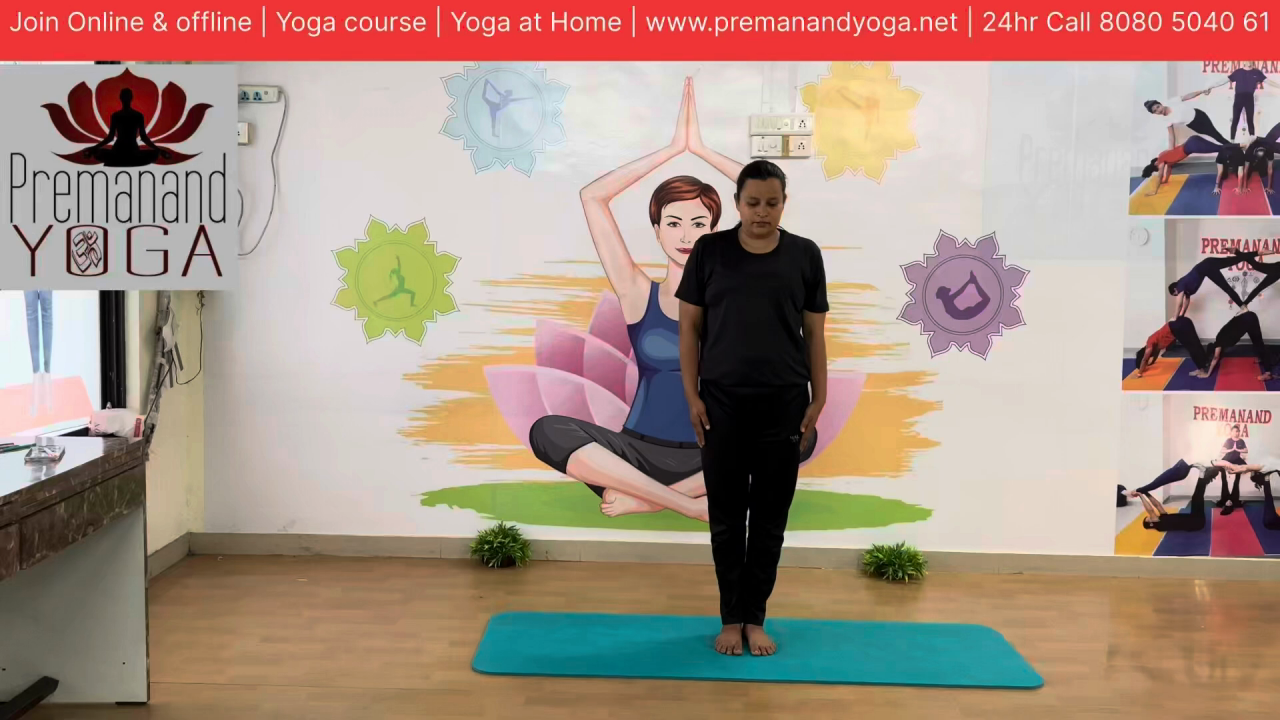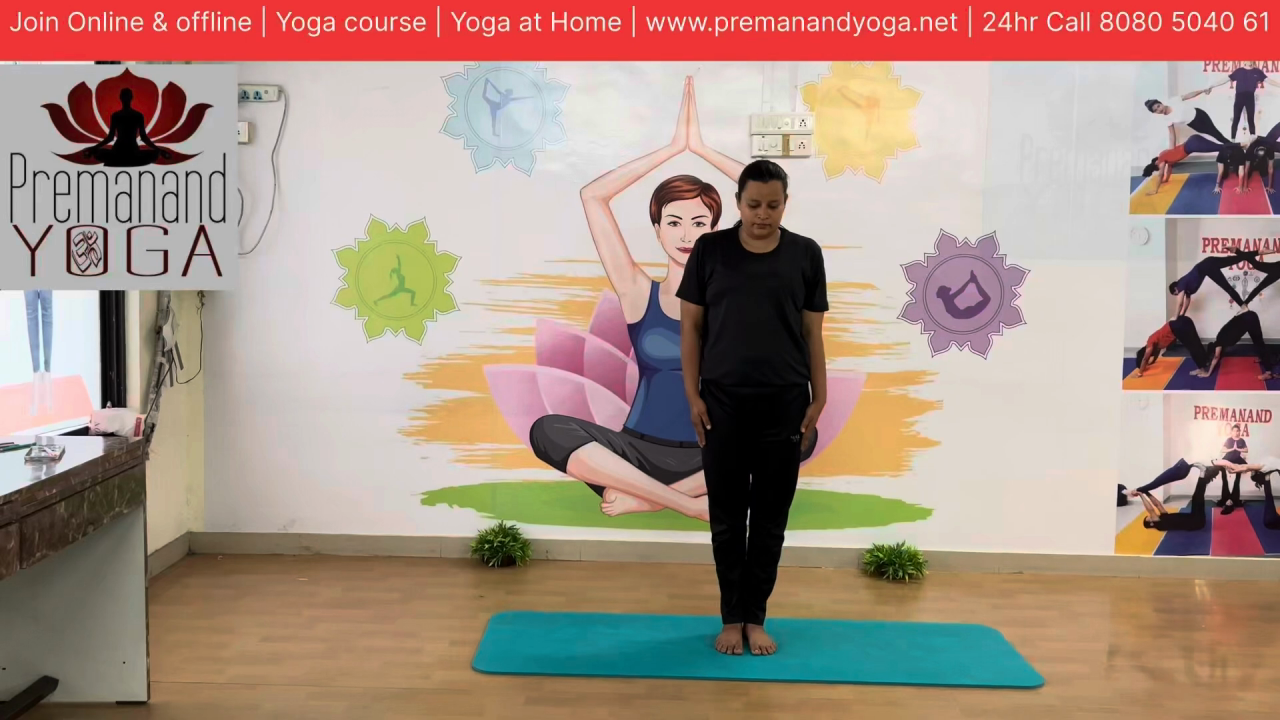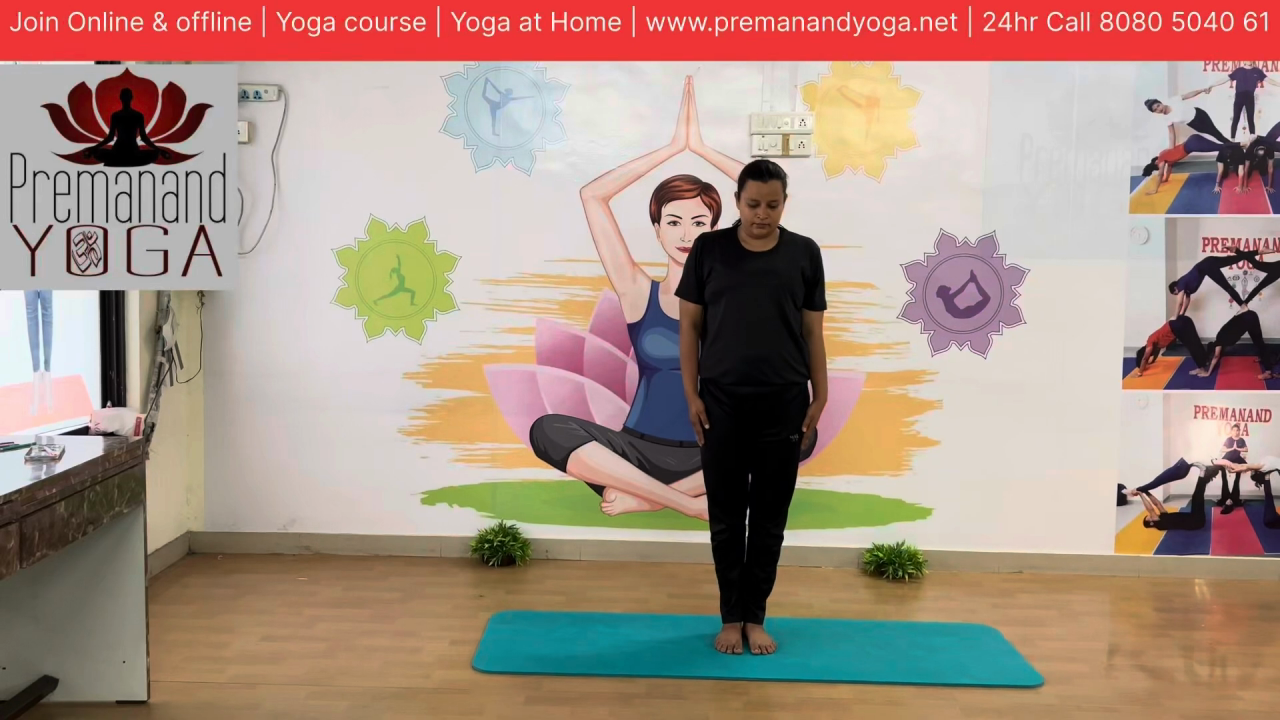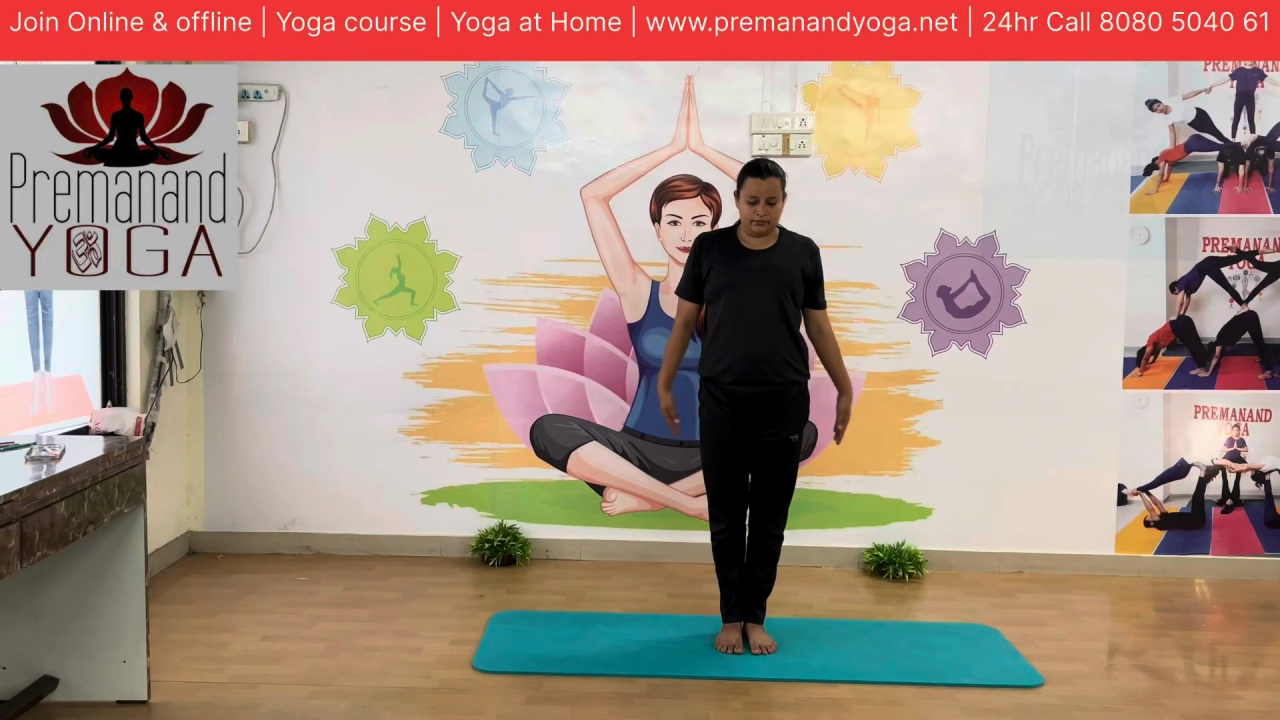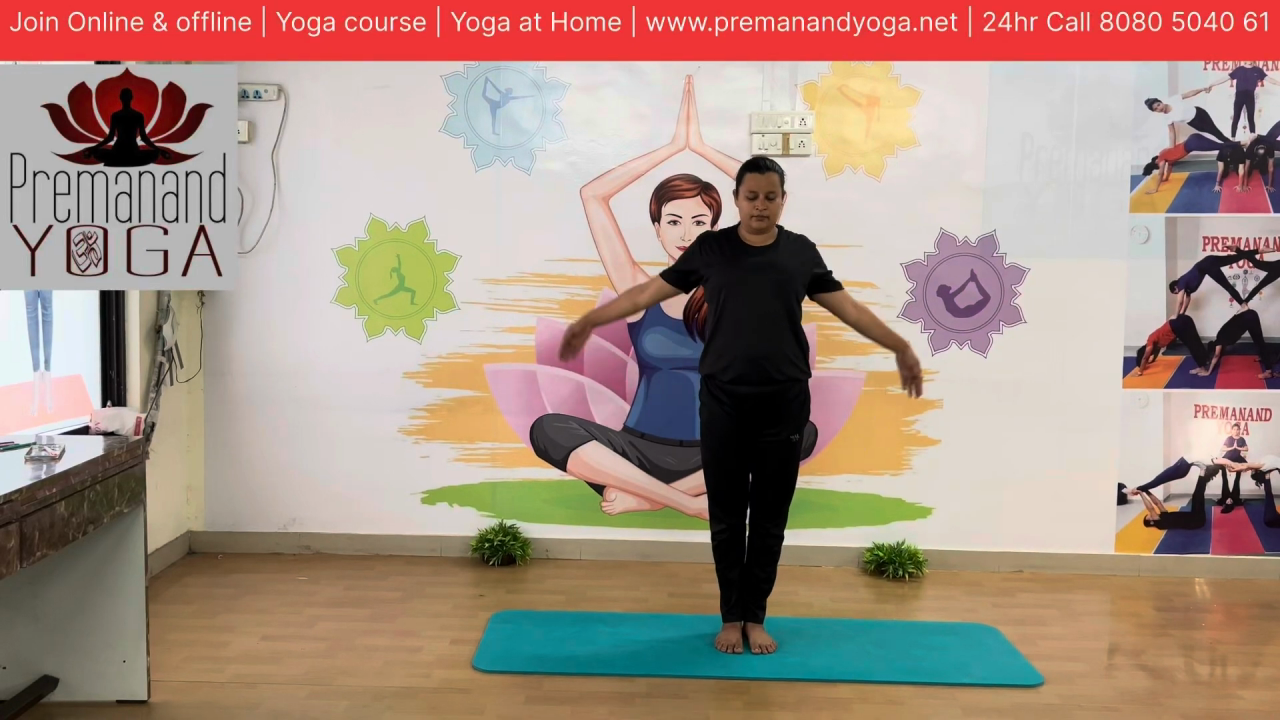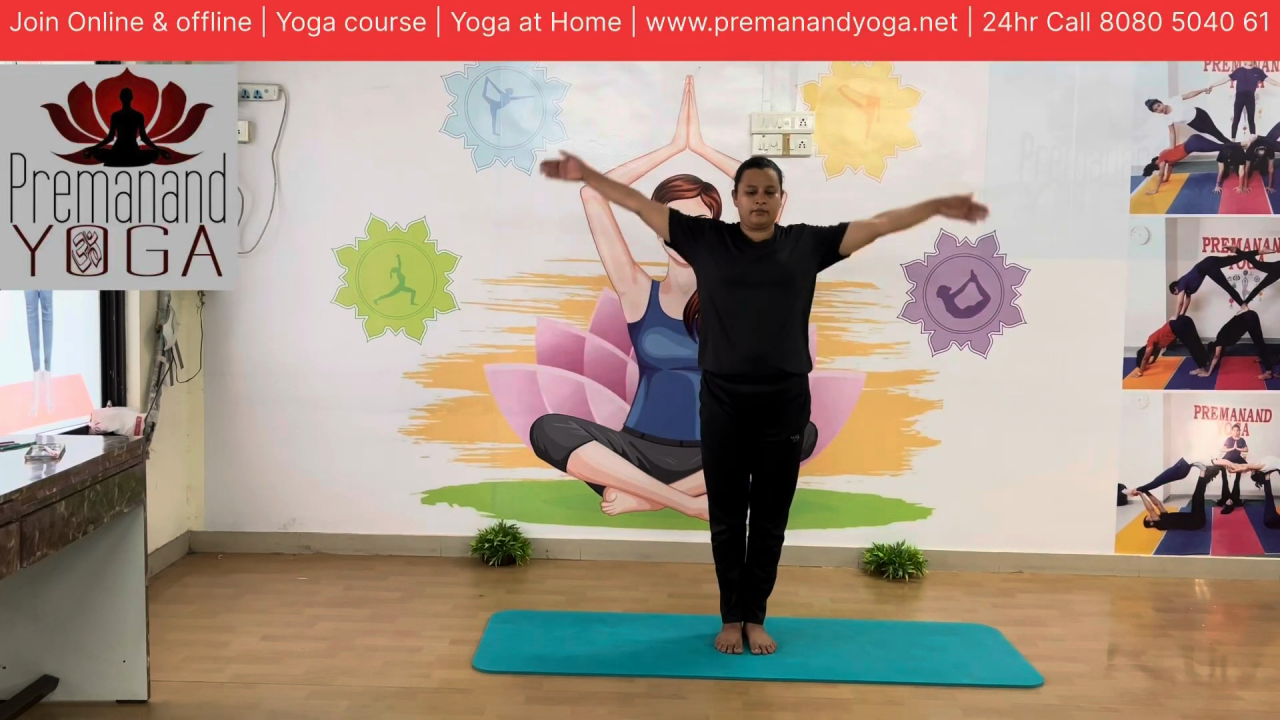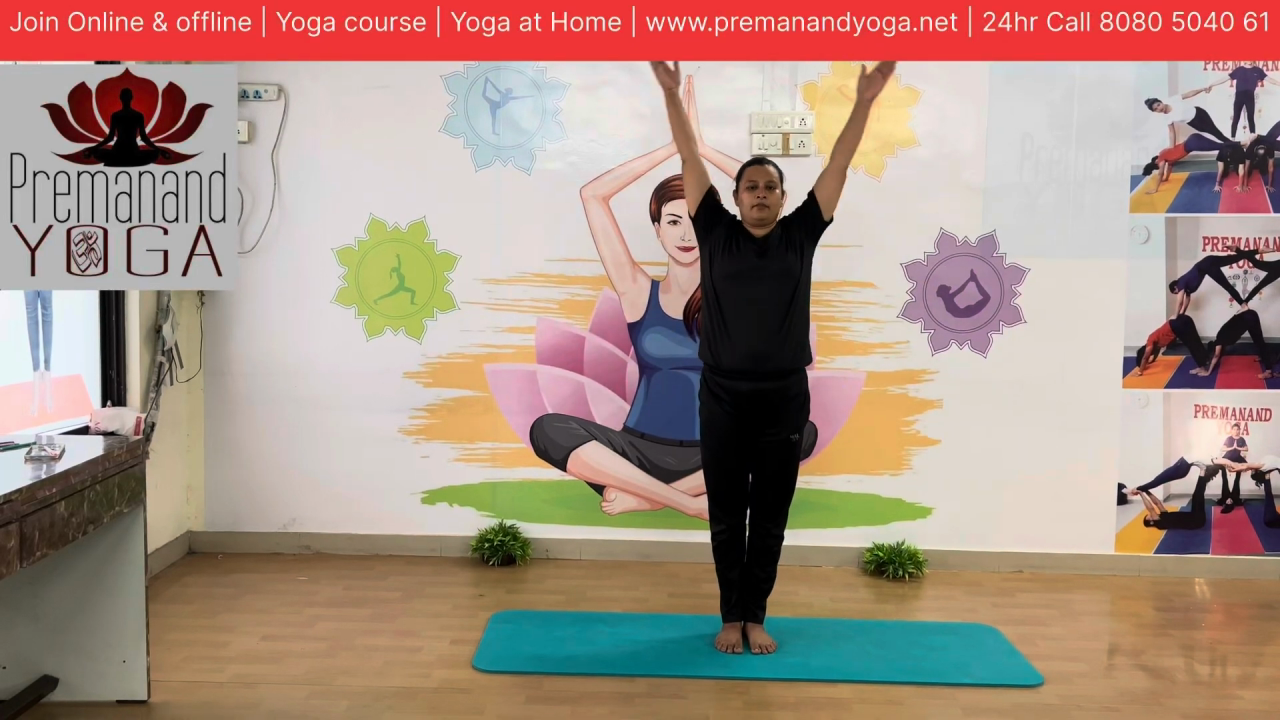
dt=0.3s
person 1, frame 1
left shoulder: (805, 254)
right shoulder: (709, 250)
left elbow: (814, 332)
right elbow: (690, 326)
left wrist: (818, 399)
right wrist: (692, 395)
left hip: (783, 403)
right hip: (722, 402)
left knee: (770, 517)
right knee: (726, 516)
left ankle: (755, 617)
right ankle: (730, 617)
person 1, frame 2
left shoulder: (806, 253)
right shoulder: (709, 249)
left elbow: (813, 332)
right elbow: (691, 326)
left wrist: (818, 399)
right wrist: (693, 394)
left hip: (784, 403)
right hip: (723, 401)
left knee: (770, 517)
right knee: (727, 516)
left ankle: (755, 617)
right ankle: (731, 617)
person 1, frame 3
left shoulder: (804, 252)
right shoulder: (708, 248)
left elbow: (812, 330)
right elbow: (690, 324)
left wrist: (820, 398)
right wrist: (691, 393)
left hip: (783, 401)
right hip: (722, 401)
left knee: (770, 516)
right knee: (726, 514)
left ankle: (755, 616)
right ankle: (730, 616)
person 1, frame 4
left shoulder: (803, 252)
right shoulder: (708, 247)
left elbow: (819, 327)
right elbow: (686, 321)
left wrist: (844, 389)
right wrist: (665, 383)
left hip: (784, 400)
right hip: (721, 400)
left knee: (770, 516)
right knee: (725, 515)
left ankle: (756, 616)
right ankle: (731, 616)
person 1, frame 5
left shoulder: (801, 251)
right shoulder: (709, 248)
left elbow: (845, 306)
right elbow: (651, 291)
left wrist: (899, 347)
right wrist: (590, 321)
left hip: (784, 399)
right hip: (723, 399)
left knee: (770, 515)
right knee: (726, 515)
left ankle: (755, 615)
right ankle: (730, 616)
person 1, frame 6
left shoulder: (805, 243)
right shoulder: (707, 239)
left elbow: (874, 226)
right elbow: (644, 207)
left wrist: (935, 207)
right wrist: (588, 177)
left hip: (784, 400)
right hip: (723, 400)
left knee: (770, 518)
right knee: (726, 516)
left ankle: (755, 616)
right ankle: (730, 617)
person 1, frame 7
left shoulder: (800, 235)
right shoulder: (715, 233)
left elbow: (837, 166)
right elbow: (690, 161)
left wrist: (865, 101)
right wrist: (671, 95)
left hip: (784, 398)
right hip: (723, 397)
left knee: (770, 515)
right knee: (726, 514)
left ankle: (755, 615)
right ankle: (730, 615)
person 2, frame 1
right shoulder: (638, 294)
right elbow: (592, 197)
left wrist: (699, 148)
right wrist: (673, 148)
right hip: (640, 453)
right knee: (548, 432)
left ankle: (645, 496)
right ankle: (694, 504)
person 2, frame 2
right shoulder: (638, 292)
right elbow: (592, 196)
left wrist: (700, 147)
right wrist: (674, 147)
right hip: (641, 452)
right knee: (548, 431)
left ankle: (643, 497)
right ankle: (692, 503)
person 2, frame 3
right shoulder: (637, 292)
right elbow: (592, 195)
left wrist: (700, 147)
right wrist: (673, 147)
right hip: (641, 453)
right knee: (547, 431)
left ankle: (644, 498)
right ankle: (694, 503)
person 2, frame 4
right shoulder: (640, 292)
right elbow: (593, 196)
left wrist: (700, 146)
right wrist: (675, 146)
right hip: (642, 451)
left knee: (802, 433)
right knee: (550, 431)
left ankle: (648, 495)
right ankle: (695, 503)
person 2, frame 5
right shoulder: (639, 292)
right elbow: (592, 196)
left wrist: (700, 146)
right wrist: (674, 145)
right hip: (643, 452)
left knee: (801, 433)
right knee: (549, 430)
left ankle: (646, 496)
right ankle: (693, 502)
person 2, frame 6
right shoulder: (638, 292)
right elbow: (592, 196)
left wrist: (700, 146)
right wrist: (674, 147)
right hip: (642, 452)
left knee: (801, 432)
right knee: (548, 430)
left ankle: (646, 496)
right ankle: (695, 503)
person 2, frame 7
right shoulder: (638, 291)
right elbow: (592, 195)
left wrist: (701, 146)
right wrist: (673, 146)
right hip: (641, 452)
left knee: (801, 432)
right knee: (547, 431)
left ankle: (644, 496)
right ankle: (694, 503)
